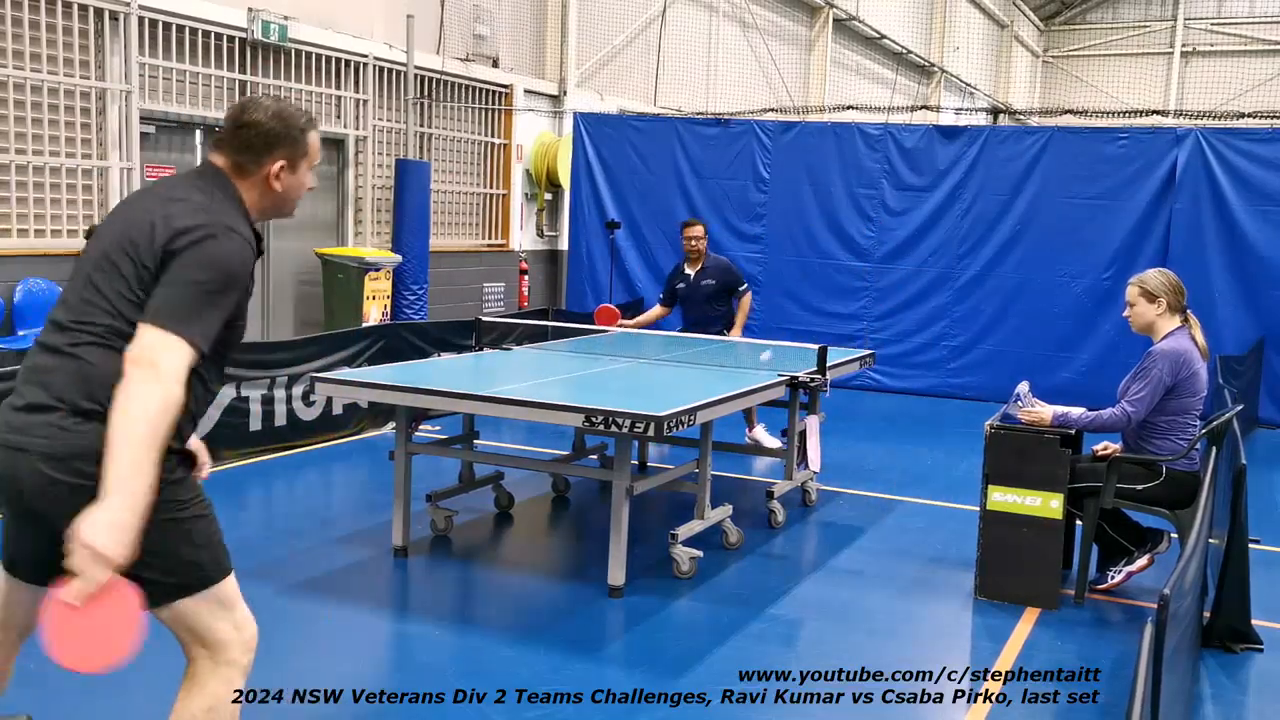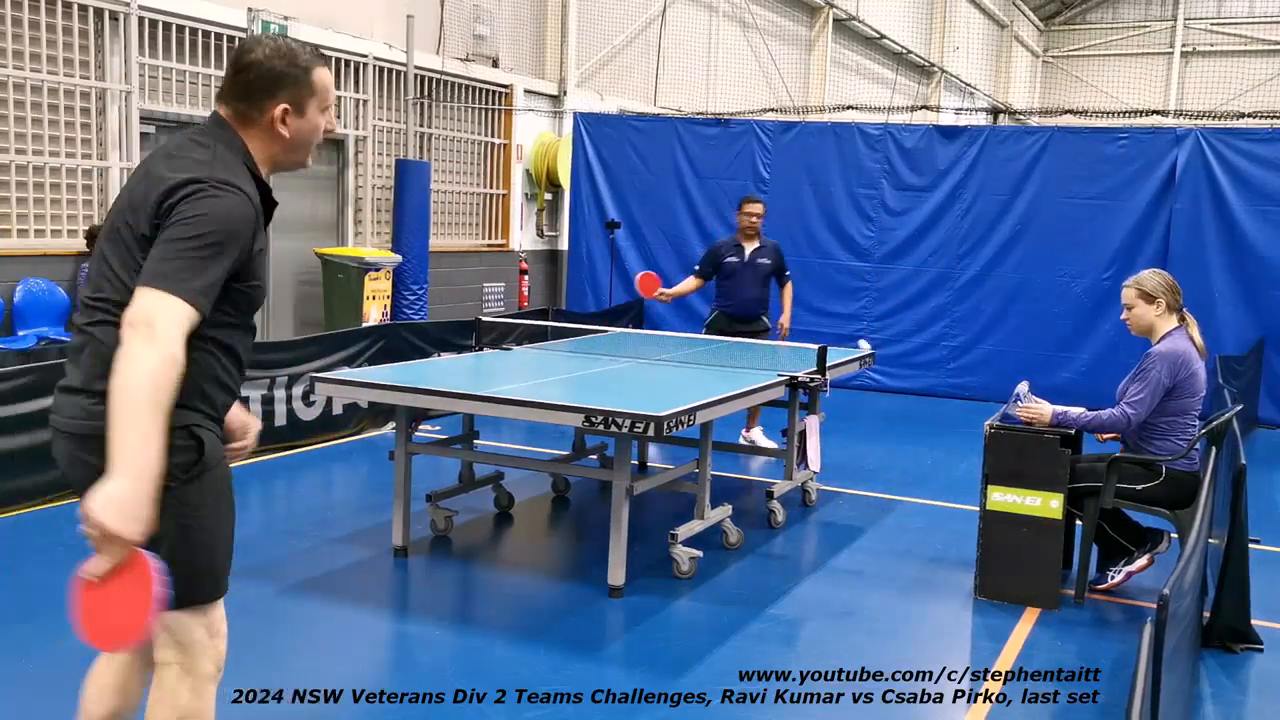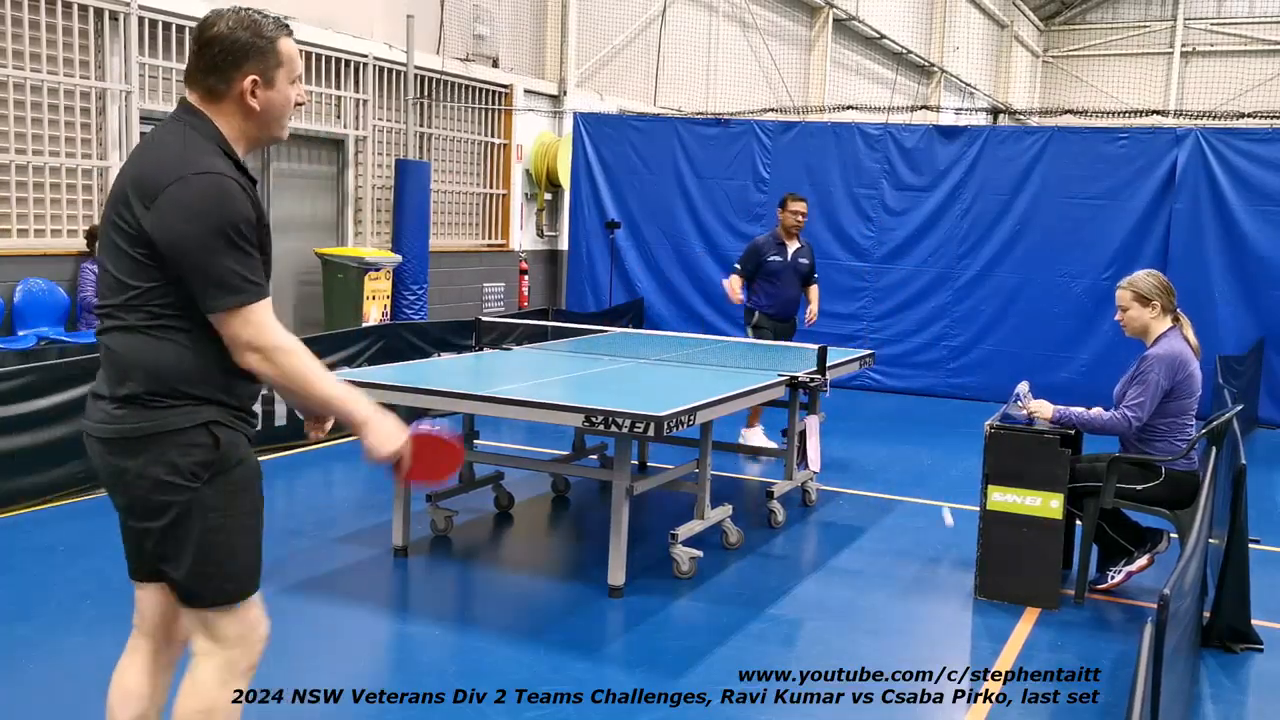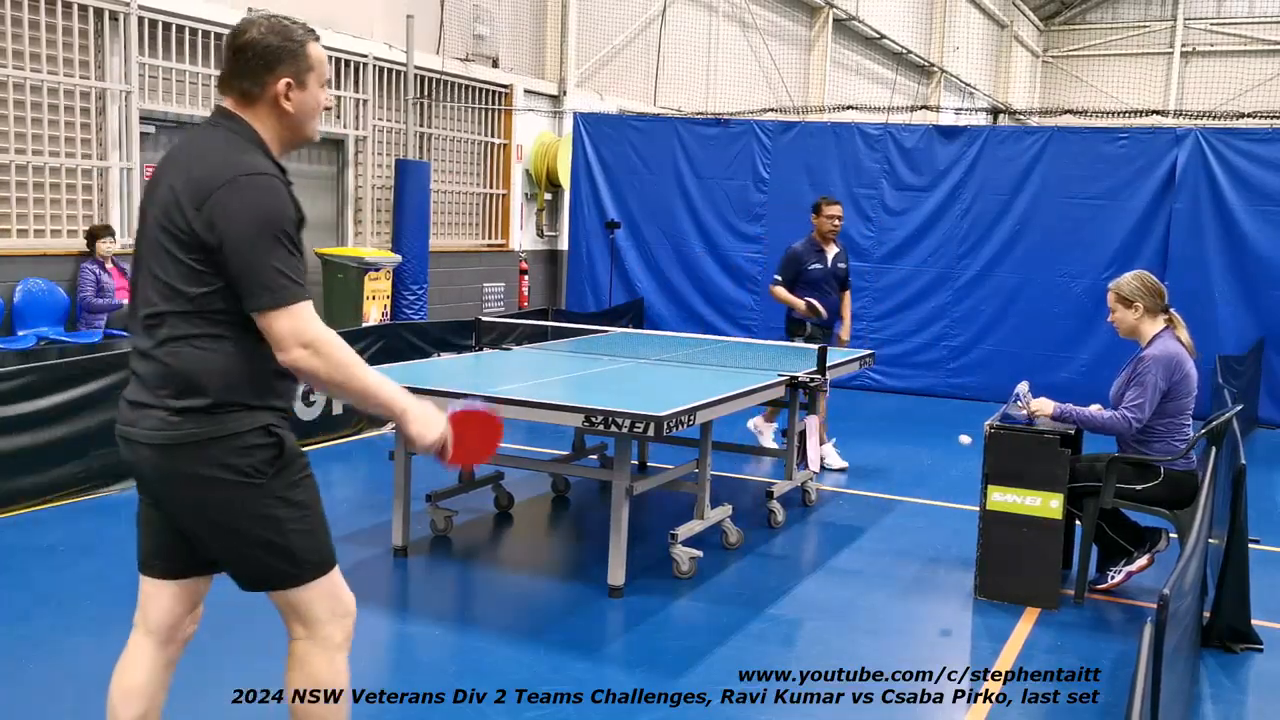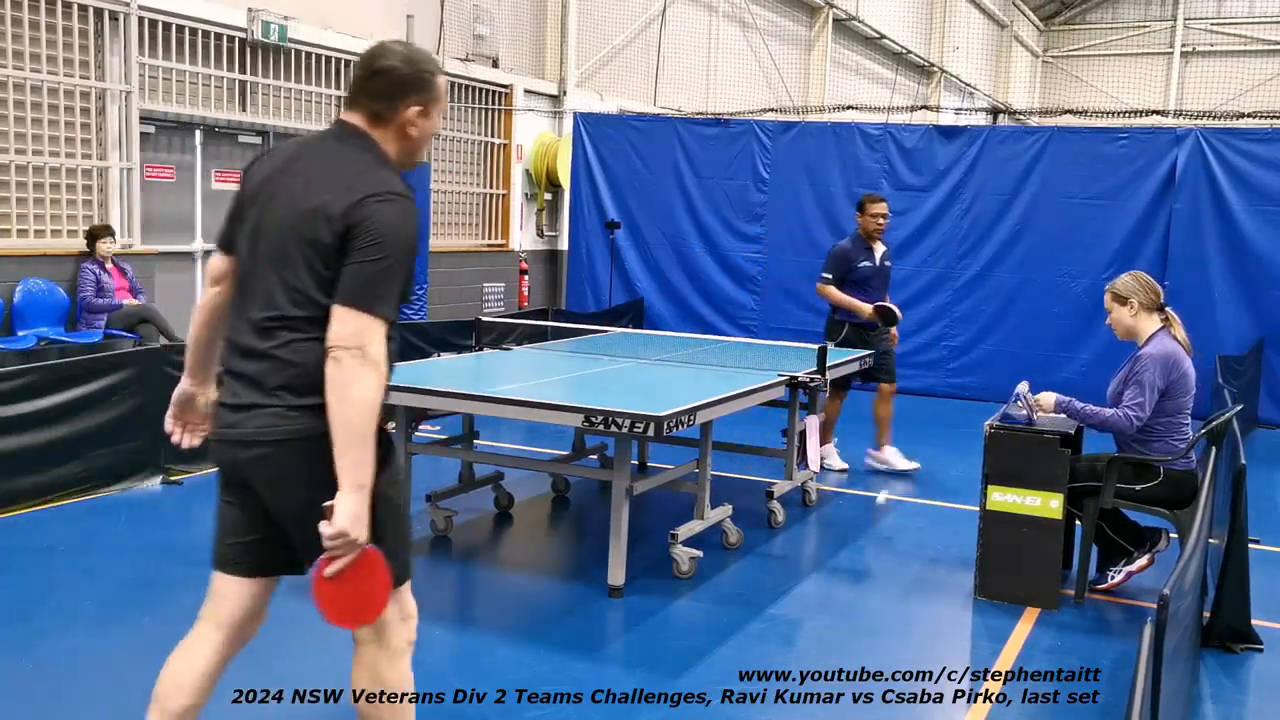
dt=0.3s
person 1, frame 1
left shoulder: (169, 198)
right shoulder: (222, 242)
right elbow: (154, 369)
left wrist: (173, 436)
right wrist: (119, 507)
right hip: (99, 456)
right knee: (227, 640)
person 1, frame 2
left shoulder: (194, 157)
right shoulder: (219, 195)
right elbow: (153, 332)
left wrist: (217, 402)
right wrist: (132, 479)
left hip: (109, 425)
right hip: (150, 442)
left knee: (146, 639)
right knee: (193, 648)
person 1, frame 3
left shoulder: (180, 156)
right shoulder: (200, 185)
right elbow: (256, 342)
left wrist: (311, 388)
right wrist: (365, 415)
left hip: (142, 428)
right hip: (177, 437)
left knee: (161, 631)
right knee: (234, 638)
person 1, frame 4
left shoulder: (192, 156)
right shoulder: (248, 184)
right elbow: (298, 342)
right wrist: (404, 409)
left hip: (164, 430)
right hip: (224, 441)
left knee: (162, 628)
right knee: (325, 616)
person 1, frame 5
left shoulder: (273, 165)
right shoulder: (384, 203)
left elbow: (217, 284)
right elbow: (352, 353)
left wrist: (198, 380)
right wrist: (355, 493)
left hip: (241, 427)
right hip: (313, 439)
left knee: (227, 618)
right knee: (386, 624)
person 2, frame 1
left shoulder: (1167, 353)
right shoulder: (1177, 345)
left elbow: (1127, 415)
left wrist: (1058, 418)
right wrist: (1123, 445)
left hip: (1167, 476)
right hip: (1162, 465)
left knee: (1065, 480)
left ankle: (1141, 543)
right ankle: (1119, 556)
person 2, frame 2
left shoulder: (1166, 354)
right shoulder: (1174, 346)
left elbow: (1126, 416)
left wrist: (1057, 416)
right wrist: (1122, 433)
left hip: (1167, 476)
right hip: (1162, 466)
left knee: (1065, 480)
right knee: (1065, 467)
left ankle: (1141, 542)
right ankle: (1120, 555)
person 2, frame 3
left shoulder: (1163, 356)
right shoulder: (1165, 347)
left elbow: (1128, 421)
left wrist: (1058, 414)
right wrist: (1104, 416)
left hip: (1166, 476)
right hip: (1157, 465)
left knee: (1065, 479)
right knee: (1066, 467)
left ankle: (1139, 542)
right ankle: (1119, 557)
person 2, frame 4
left shoulder: (1159, 357)
right shoulder: (1158, 348)
left elbow: (1128, 423)
left wrist: (1060, 411)
right wrist: (1103, 413)
left hip: (1165, 477)
right hip: (1157, 466)
left knee: (1064, 479)
right knee: (1066, 468)
left ankle: (1139, 542)
right ankle: (1119, 556)
person 2, frame 5
left shoulder: (1156, 356)
right shoulder: (1155, 348)
left elbow: (1128, 421)
left wrist: (1062, 404)
right wrist: (1099, 417)
left hip: (1164, 477)
right hip: (1155, 466)
left knee: (1063, 478)
left ankle: (1139, 542)
right ankle: (1119, 556)
person 3, frame 1
left shoulder: (722, 266)
right shoulder: (676, 274)
left elbow: (745, 296)
right elbow: (664, 306)
left wrist: (736, 330)
right wrist: (633, 323)
left hip: (721, 337)
right hip: (690, 336)
left ankle: (754, 430)
person 3, frame 2
left shoulder: (772, 250)
right shoulder: (720, 249)
left elbow: (785, 283)
right elbow: (697, 278)
left wrist: (786, 314)
right wrist: (671, 293)
left hip: (756, 325)
right hip: (722, 321)
left ankle: (751, 431)
person 3, frame 3
left shoulder: (806, 250)
right shoulder: (760, 245)
left elbow: (811, 283)
right elbow: (737, 275)
left wrist: (813, 304)
right wrist: (734, 290)
left hip: (787, 323)
right hip: (760, 318)
left ankle: (750, 429)
right ankle: (752, 429)
person 3, frame 4
left shoulder: (841, 255)
right shoulder: (797, 252)
left elbow: (845, 292)
right elbow: (776, 287)
left wrist: (846, 324)
right wrist: (798, 304)
left hip: (826, 330)
right hip: (804, 329)
left ankle: (762, 422)
right ankle: (823, 447)
person 3, frame 5
left shoulder: (885, 252)
right shoulder: (844, 250)
right elbow: (823, 287)
left wrist: (891, 324)
right wrist: (859, 307)
left hip: (876, 332)
right hip: (846, 331)
left knee: (887, 389)
right knee: (837, 392)
left ankle: (882, 451)
right ankle: (824, 446)
